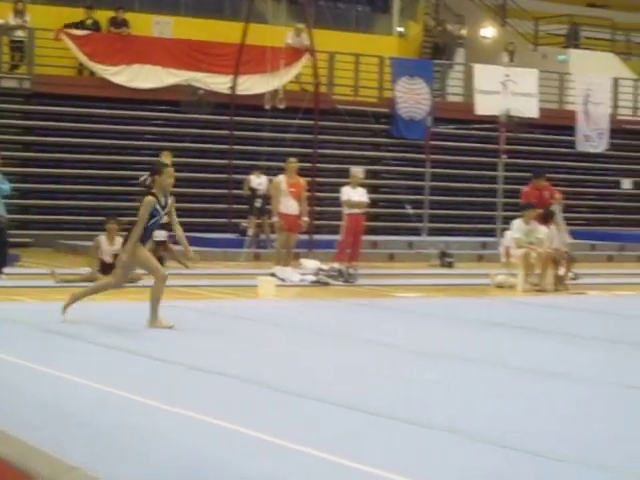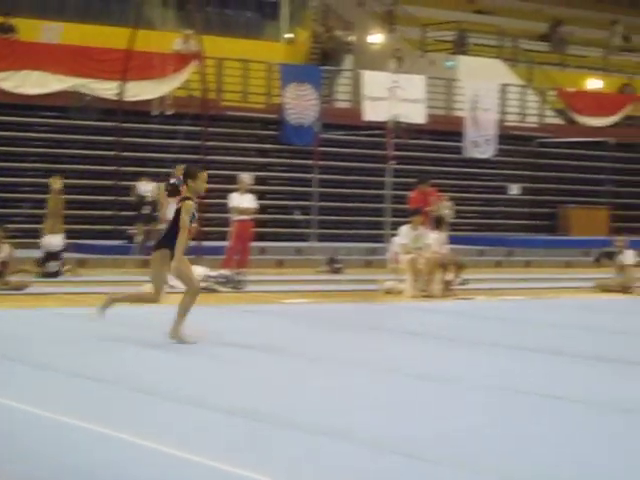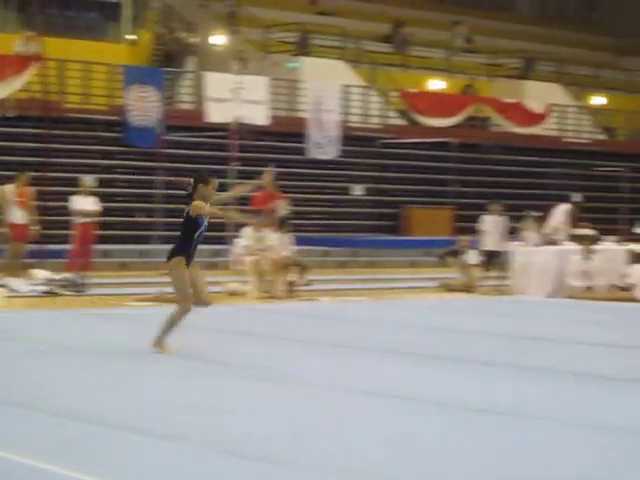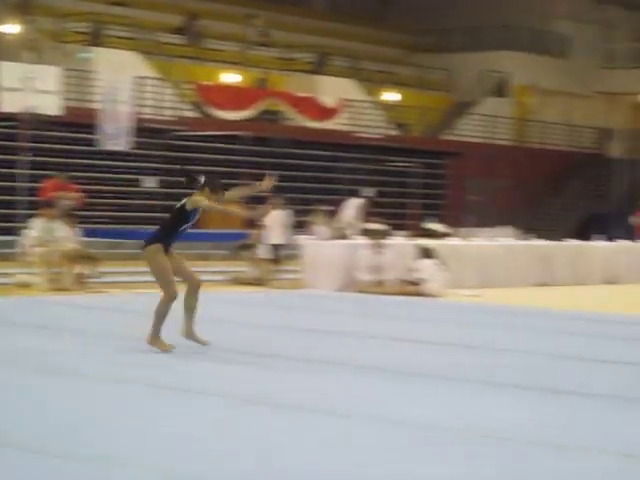
dt=0.3s
person 1, frame 1
left shoulder: (169, 200)
right shoulder: (149, 200)
left elbow: (176, 225)
right elbow: (138, 227)
left wrist: (186, 247)
right wrist: (127, 253)
left hip: (139, 244)
right hip: (133, 244)
left knee: (116, 282)
right knee: (161, 276)
left ankle: (75, 298)
right ankle: (153, 319)
person 1, frame 2
left shoulder: (190, 201)
right shoulder: (188, 204)
right elbow: (183, 232)
right wrist: (175, 260)
left hip: (173, 251)
right hip: (163, 250)
left knee: (195, 288)
right knee: (155, 297)
left ankle: (176, 330)
right ankle: (113, 299)
person 1, frame 3
left shoulder: (207, 204)
right shoulder: (197, 205)
left elbow: (235, 192)
right elbow: (222, 214)
left hip: (187, 259)
right hip: (179, 258)
left knee: (204, 300)
right knee: (187, 303)
right ankle: (159, 341)
person 1, frame 4
left shoulder: (198, 201)
right shoulder: (194, 200)
left elbow: (235, 194)
right elbow: (218, 208)
left wrist: (261, 187)
left hip: (163, 248)
right hip: (154, 245)
left knee: (194, 283)
right knee: (171, 294)
left ankle: (188, 329)
right ankle: (154, 336)
